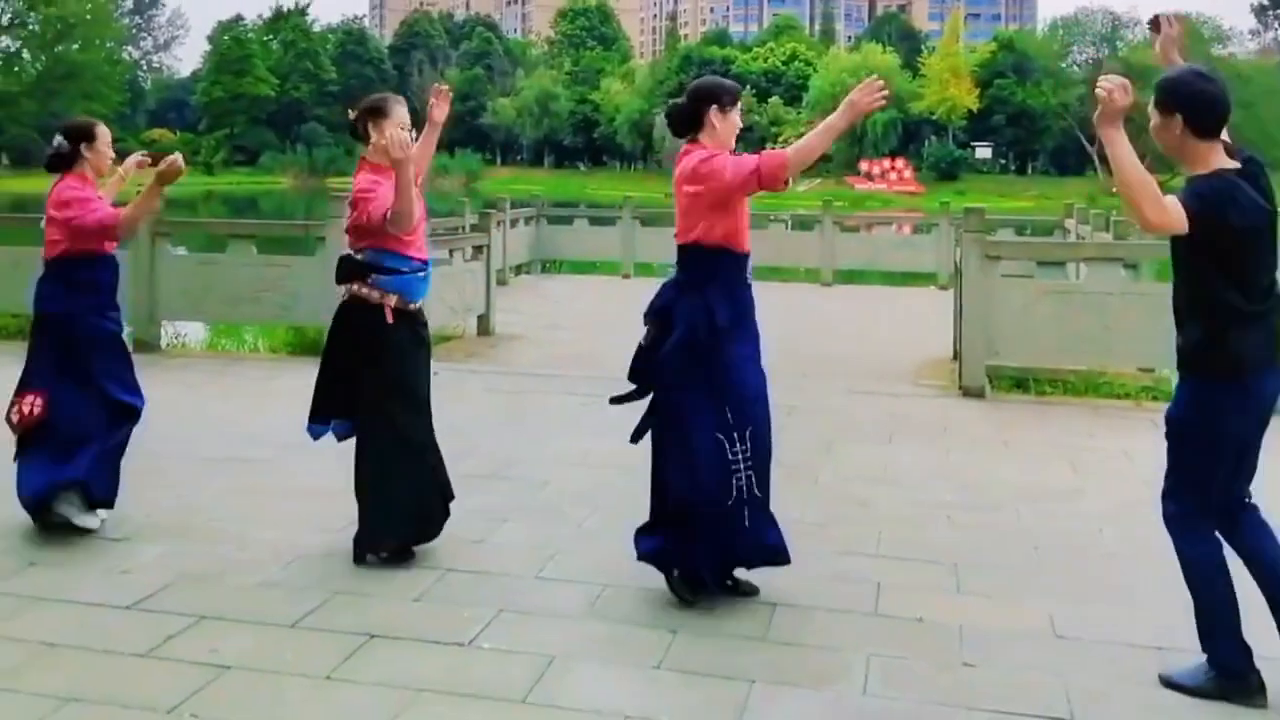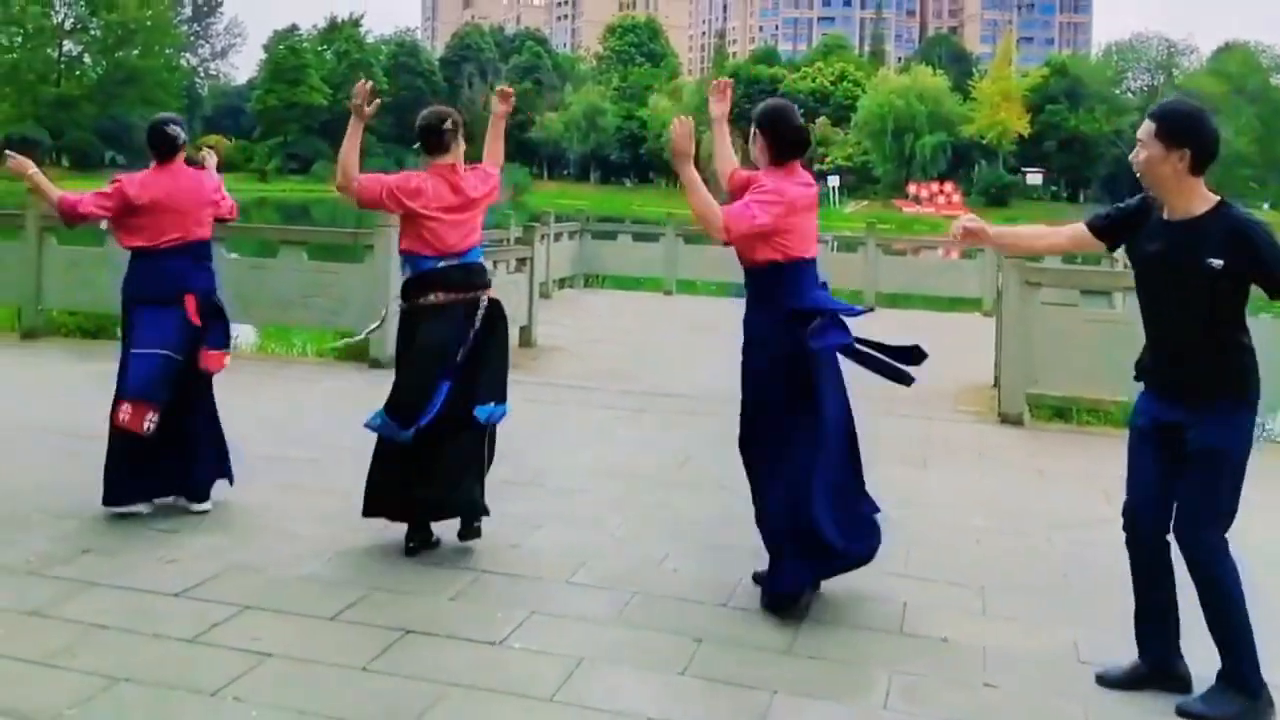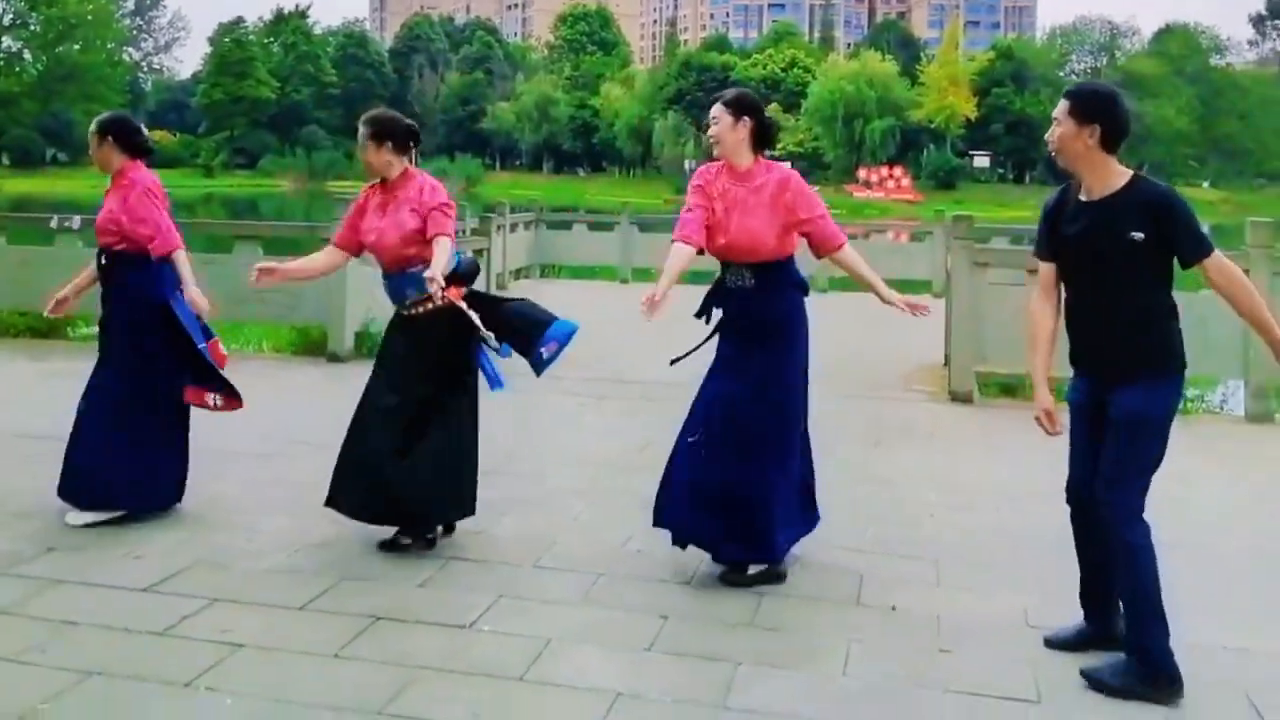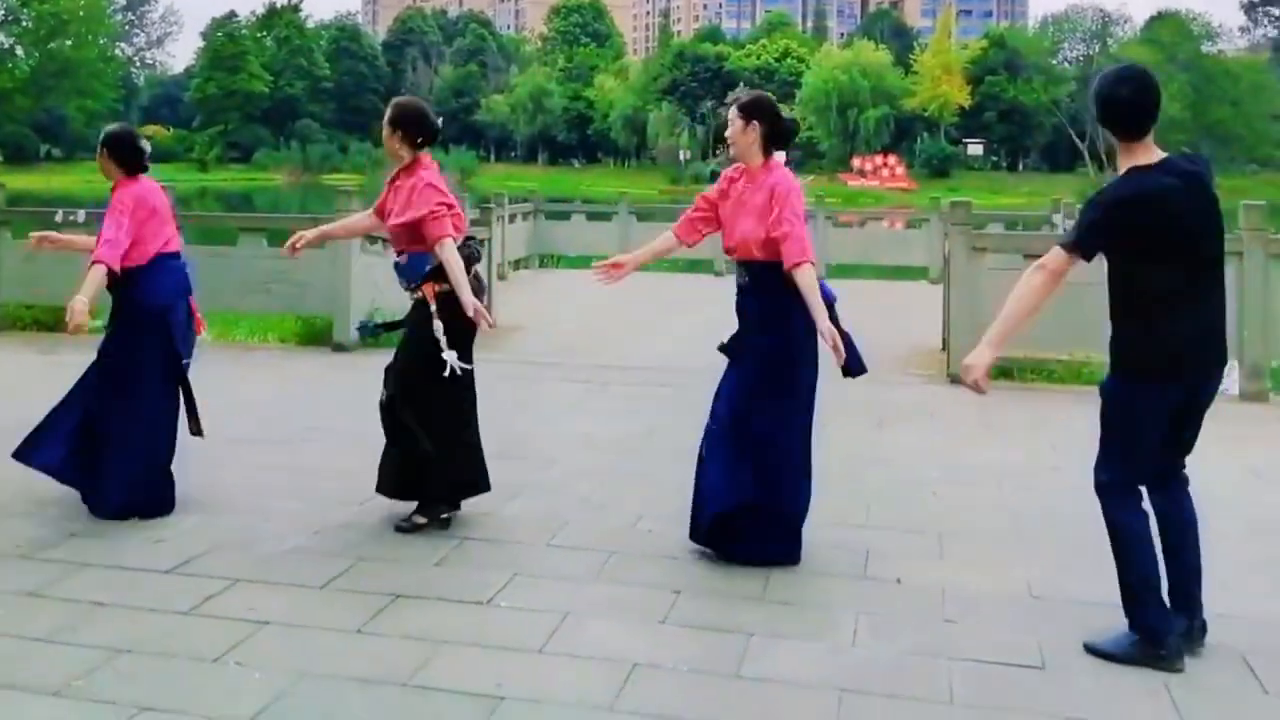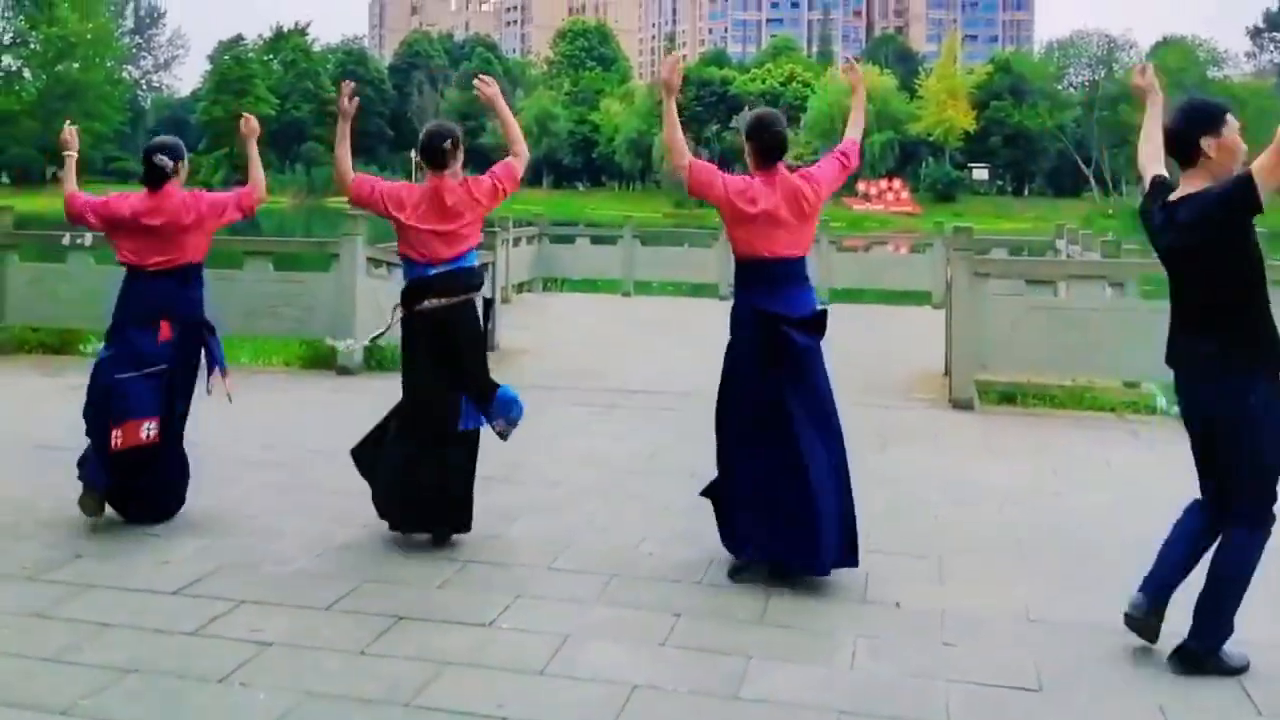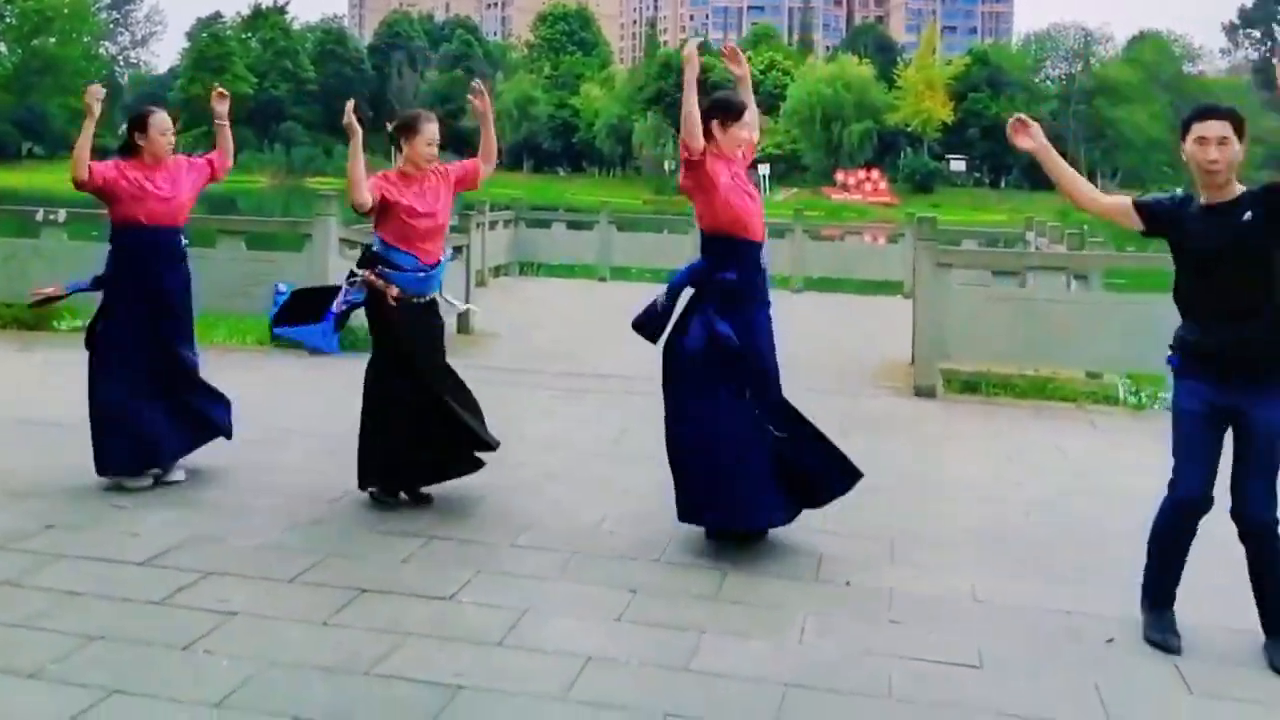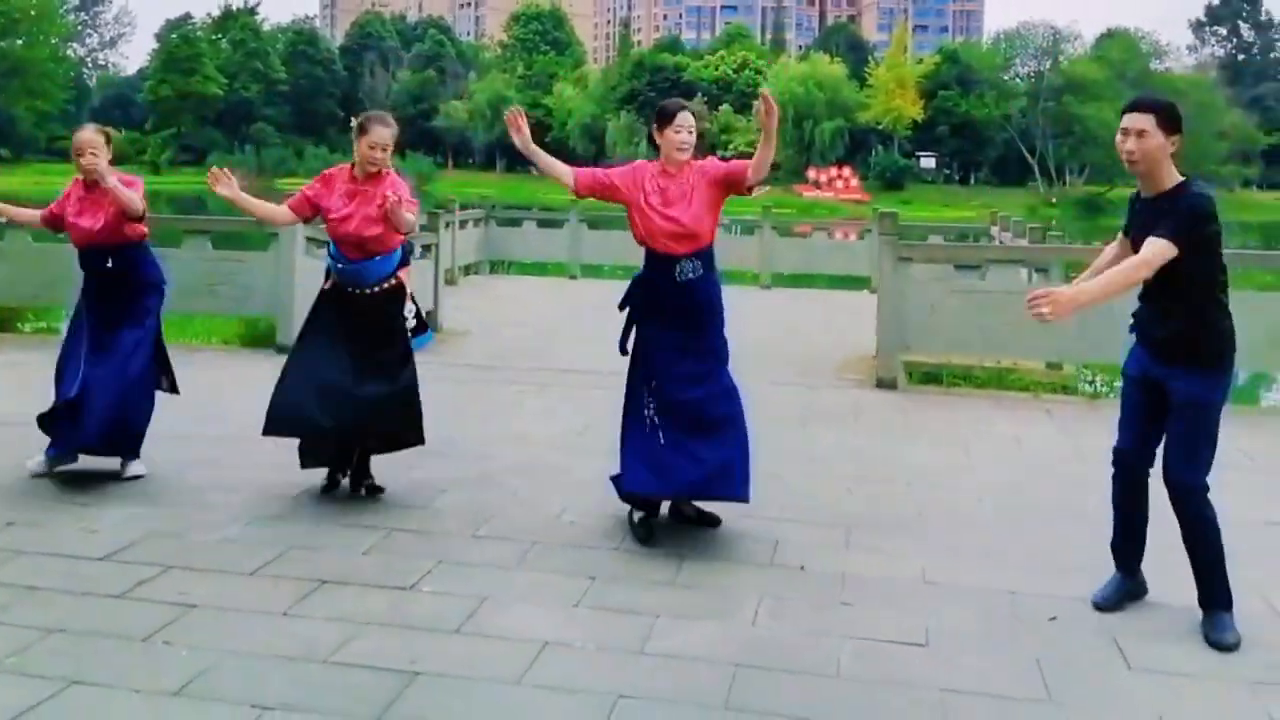
dt=0.4s
person 1, frame 1
left shoulder: (1218, 195)
left elbow: (1156, 218)
right elbow: (1203, 122)
left wrist: (1110, 129)
right wrist: (1172, 54)
left hip: (1218, 377)
left knee: (1187, 510)
person 1, frame 2
right shoulder: (1134, 218)
right elbow: (1060, 239)
right wrist: (991, 234)
left hip: (1220, 406)
right hip: (1160, 397)
left knee: (1200, 536)
right knee: (1143, 523)
right ankle: (1159, 657)
person 1, frame 3
left shoulder: (1157, 204)
right shoulder: (1061, 209)
left elbow: (1224, 277)
right elbow: (1045, 294)
right wrist: (1042, 382)
left hip: (1148, 380)
right hip: (1092, 379)
left knee: (1117, 504)
right knee: (1085, 495)
left ankle: (1154, 665)
right ankle: (1103, 620)
person 1, frame 4
left shoulder: (1119, 202)
right shoulder: (1195, 174)
left elbow: (1045, 273)
left wrist: (989, 347)
left hip: (1145, 365)
right hip: (1206, 358)
left knee: (1119, 483)
right knee: (1165, 474)
left ankle: (1156, 633)
right ankle: (1184, 611)
person 1, frame 5
left shoulder: (1162, 204)
right shoulder: (1215, 203)
left elbow: (1148, 155)
left wrist: (1151, 97)
left hip: (1197, 381)
left knee: (1217, 500)
left ankle: (1151, 597)
right ankle: (1203, 644)
person 1, frame 6
right shoulder: (1174, 211)
right elbow: (1099, 201)
right wrist: (1043, 151)
right hip: (1198, 379)
right knee: (1185, 497)
right ankle: (1157, 606)
person 1, frame 7
left shoulder: (1193, 206)
right shoulder: (1141, 201)
left elbow: (1143, 266)
left wrist: (1073, 298)
right wrist: (1074, 289)
left hip: (1200, 363)
right hip: (1149, 351)
left knee: (1184, 481)
right knee: (1127, 459)
left ankle: (1218, 604)
right ankle: (1128, 572)
person 2, frame 1
left shoulder: (700, 162)
right shoulder: (705, 165)
left elbow: (759, 169)
right elbow: (772, 166)
right wrist: (844, 116)
left hip: (714, 306)
right hip: (712, 309)
left knee: (728, 431)
right knee: (723, 433)
left ankle: (706, 564)
right ankle: (690, 563)
person 2, frame 2
left shoulder: (781, 190)
right shoulder: (785, 181)
left elbow: (721, 227)
right elbow: (733, 180)
left wrist: (685, 162)
right wrist: (718, 120)
left hip: (779, 321)
right hip: (805, 318)
left knee: (777, 446)
right knee: (806, 439)
left ankle: (792, 580)
right ankle: (802, 563)
person 2, frame 3
left shoulder: (784, 183)
right shoulder: (705, 180)
left elbow: (832, 244)
right elbow: (689, 238)
left wrist: (885, 293)
right wrist: (664, 284)
left hip: (778, 315)
right hip: (735, 313)
left knee: (767, 429)
right knee: (724, 421)
left ankle: (763, 551)
right ankle: (741, 537)
person 2, frame 4
left shoulder: (783, 187)
right shoulder: (731, 182)
left elbow: (800, 259)
right elbow: (687, 229)
left wrist: (822, 320)
right wrist: (633, 260)
left hip: (784, 320)
right hip: (754, 316)
left knee: (770, 428)
right knee: (736, 421)
left ankle: (772, 540)
right ankle: (738, 528)
person 2, frame 5
left shoulder: (734, 191)
right shoulder: (810, 186)
left elbow: (680, 162)
right elbow: (849, 149)
left wrist: (670, 100)
right wrist: (857, 92)
left hip: (752, 318)
right hip: (795, 315)
left knee: (749, 429)
right knee: (799, 430)
left ankle: (762, 546)
right ankle: (799, 546)
person 2, frame 6
left shoulder: (732, 163)
right shoulder: (706, 167)
left elbow: (743, 128)
right elbow: (691, 141)
left wrist: (743, 77)
right wrist: (690, 76)
left hip: (737, 297)
right hip: (729, 299)
left knee: (738, 404)
right knee: (748, 404)
left ankle: (731, 512)
right ankle: (735, 514)
person 2, frame 7
left shoulder: (712, 173)
right shoulder: (635, 177)
left elbow: (754, 174)
right elbow: (577, 180)
left wrist: (768, 133)
right wrist: (529, 148)
left hip: (702, 301)
right hip: (659, 302)
left knee: (708, 396)
right knee: (658, 396)
left ankle: (681, 495)
right ankle: (644, 500)
person 3, frame 1
left shoulder: (389, 174)
right shoulder: (369, 184)
left elbow: (415, 165)
right elbow: (401, 217)
left wrist: (435, 129)
right wrist: (417, 152)
left hip: (398, 313)
right hip: (377, 315)
left knee: (402, 420)
right knee: (391, 422)
left ankle: (387, 530)
right ankle: (377, 539)
person 3, frame 2
left shoulder: (412, 185)
right shoulder: (475, 183)
left elbow: (350, 185)
right elbow: (494, 168)
left wrist: (358, 122)
right wrist: (500, 121)
left hip: (427, 311)
right hip: (473, 307)
left knee: (415, 412)
right knee: (465, 412)
left ankle: (417, 524)
right ankle: (466, 511)
person 3, frame 3
left shoulder: (428, 191)
right shoulder: (366, 203)
left elbow: (444, 246)
right elbow: (334, 256)
left wrist: (435, 274)
right wrist: (282, 271)
left hip: (443, 317)
right hip: (408, 320)
left knee: (418, 418)
right knee: (391, 416)
left ankle: (422, 521)
right ankle: (430, 514)
person 3, frame 4
left shoulder: (424, 186)
right shoulder: (407, 177)
left elbow: (444, 246)
right elbow: (372, 217)
left wrist: (466, 296)
right wrist: (316, 234)
left hip: (442, 300)
right hip: (433, 299)
left knee: (433, 397)
right knee: (414, 393)
left ankle: (438, 500)
right ankle: (440, 492)
person 3, frame 5
left shoulder: (402, 198)
right shoulder: (472, 191)
left elbow: (347, 182)
right elbow: (519, 159)
left wrist: (345, 122)
right wrist: (499, 103)
left hip: (419, 315)
right hip: (461, 314)
left knee: (419, 410)
right knee: (457, 416)
left ankle: (409, 509)
right ankle: (443, 518)
person 3, frame 6
left shoulder: (441, 176)
right shoulder: (390, 183)
left elbow: (484, 163)
right elbow: (361, 201)
left wrist: (484, 112)
right wrist: (356, 140)
left hip: (419, 301)
right hip: (390, 301)
left knee: (424, 382)
right knee: (413, 383)
left ankle: (399, 475)
right ankle: (384, 477)
person 3, frame 7
left shoulder: (395, 186)
right shoulder: (329, 181)
left elbow: (409, 227)
right elbow: (285, 215)
left wrist: (404, 216)
right wrist: (236, 196)
left hip: (385, 297)
right hip: (339, 292)
left knee: (376, 380)
right knee: (322, 372)
left ankle: (360, 468)
right ankle: (333, 462)
person 4, frame 1
left shoulder: (78, 189)
right shoulder: (73, 195)
left elbow: (105, 211)
right elbow: (115, 224)
left wrist: (139, 180)
right wrist: (162, 183)
left hip: (76, 306)
right hip: (75, 309)
left knee: (68, 401)
right knee: (108, 399)
left ankle: (60, 492)
right ankle: (68, 489)
person 4, frame 2
left shoulder: (133, 186)
right shoulder: (206, 183)
left elbow: (76, 208)
right elbow: (228, 210)
left hip: (148, 290)
right hip: (193, 291)
left knee: (143, 384)
right knee: (190, 388)
left ankle: (131, 489)
right ankle: (193, 487)
person 4, frame 3
left shoulder: (138, 185)
right shoulder: (121, 185)
left elbow: (166, 241)
right elbow: (111, 253)
left wrist: (189, 285)
right wrist: (71, 289)
left hip: (144, 301)
right hip: (130, 301)
left knee: (123, 394)
right knee: (149, 395)
left ankle: (110, 497)
right ankle: (149, 489)
person 4, frame 4
left shoulder: (126, 198)
right shoulder: (147, 190)
left elbow: (109, 250)
left wrist: (84, 296)
right wrist: (62, 241)
left hip: (149, 303)
right hip: (164, 297)
left knee: (145, 397)
right knee: (122, 388)
left ankle: (134, 493)
right ankle: (122, 485)
person 4, frame 5
left shoulder: (123, 206)
right shoulder: (194, 204)
left elbow: (74, 204)
right elbow: (255, 196)
left wrist: (70, 156)
right wrist: (250, 144)
left hip: (134, 311)
right hip: (180, 314)
left knee: (122, 397)
right knee: (166, 404)
left ankle: (103, 478)
right ankle: (152, 498)
person 4, frame 6
left shoulder: (185, 168)
right shoulder: (118, 173)
left elbow: (223, 161)
right elbow: (79, 174)
left wrist: (221, 118)
right wrist: (92, 119)
left hip: (170, 282)
right hip: (128, 284)
left knee: (172, 363)
right knee: (122, 370)
left ankle: (167, 453)
right ankle: (125, 461)
person 4, frame 7
left shoulder: (126, 183)
right shoulder: (72, 192)
left elbow: (137, 211)
right elbow: (49, 218)
left wrist: (109, 179)
left hip: (136, 285)
right hip: (98, 288)
left knee: (132, 368)
right knee: (78, 365)
left ankle: (129, 451)
right ankle: (65, 446)
